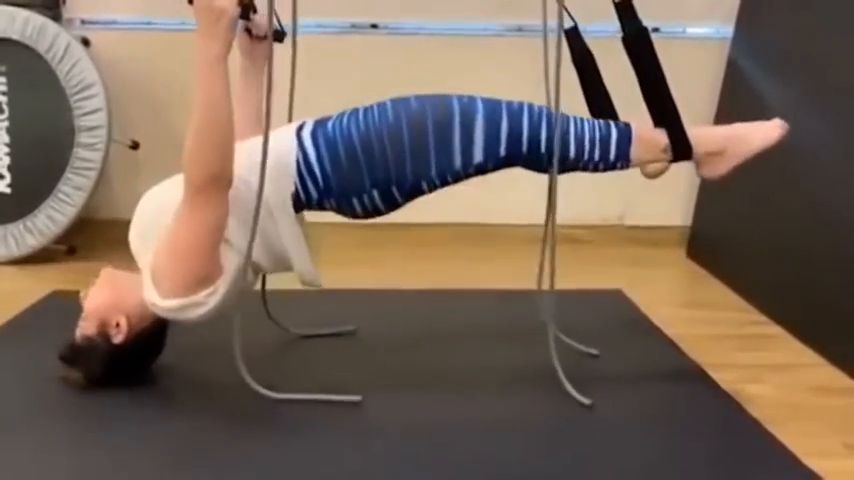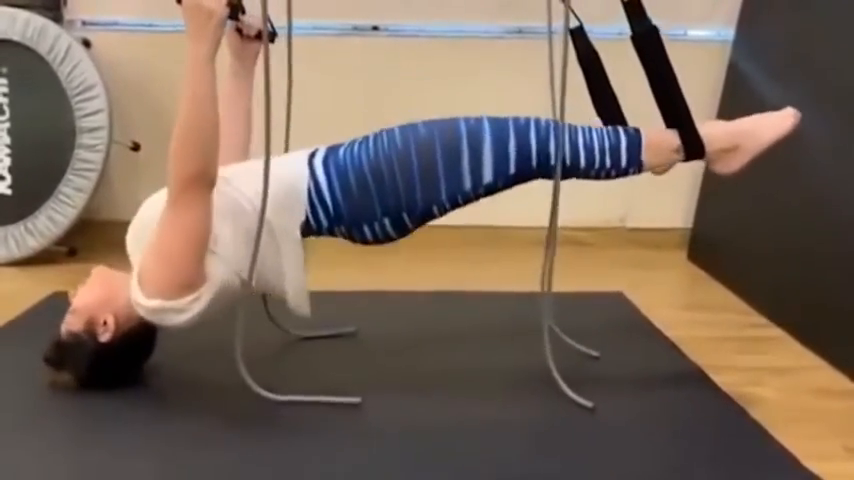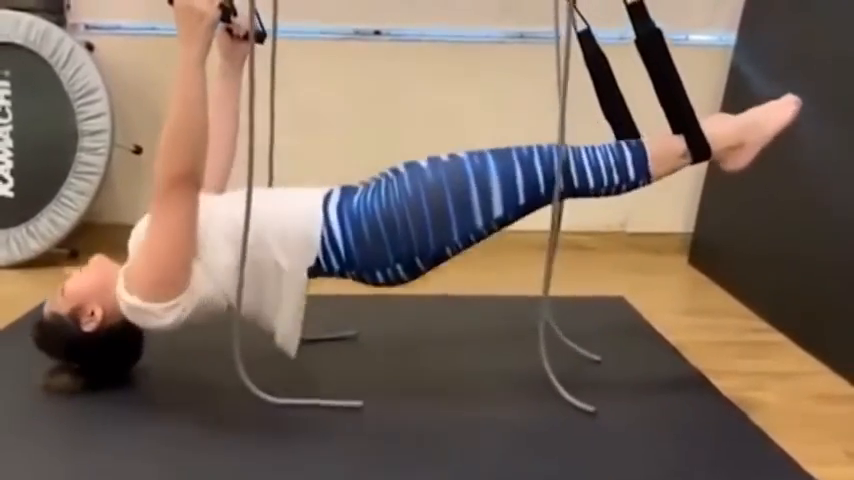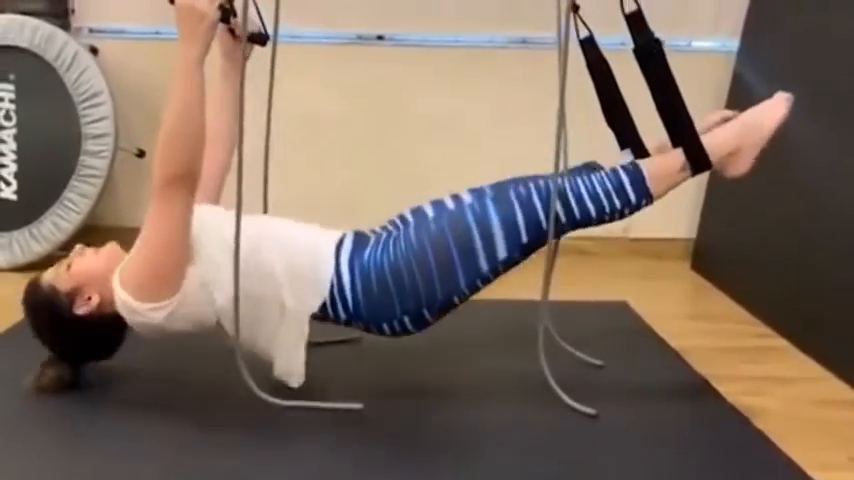
dt=0.2s
person 1, frame 1
left shoulder: (155, 254)
right shoulder: (173, 288)
left elbow: (237, 163)
right elbow: (214, 181)
left wrist: (252, 61)
left hip: (330, 160)
left knee: (519, 136)
right knee: (524, 129)
left ankle: (665, 143)
right ankle: (694, 143)
person 1, frame 2
left shoulder: (152, 273)
right shoulder: (162, 290)
left elbow: (228, 172)
right elbow: (196, 181)
left wrist: (242, 63)
left hip: (338, 185)
right hip: (347, 188)
left knee: (524, 149)
right knee: (529, 144)
left ankle: (676, 142)
right ankle: (707, 141)
person 1, frame 3
left shoulder: (146, 263)
right shoulder: (145, 293)
left elbow: (210, 173)
right elbow: (178, 178)
left wrist: (232, 67)
left hip: (349, 221)
right hip: (358, 234)
left knee: (537, 171)
right knee: (537, 171)
left ankle: (692, 142)
right ankle: (710, 142)
person 1, frame 4
left shoulder: (146, 281)
right shoulder: (142, 292)
left elbow: (208, 167)
right elbow: (176, 178)
left wrist: (231, 66)
left hip: (359, 264)
right hip: (368, 282)
left knee: (546, 196)
right knee: (545, 204)
left ankle: (681, 148)
right ankle: (710, 151)
